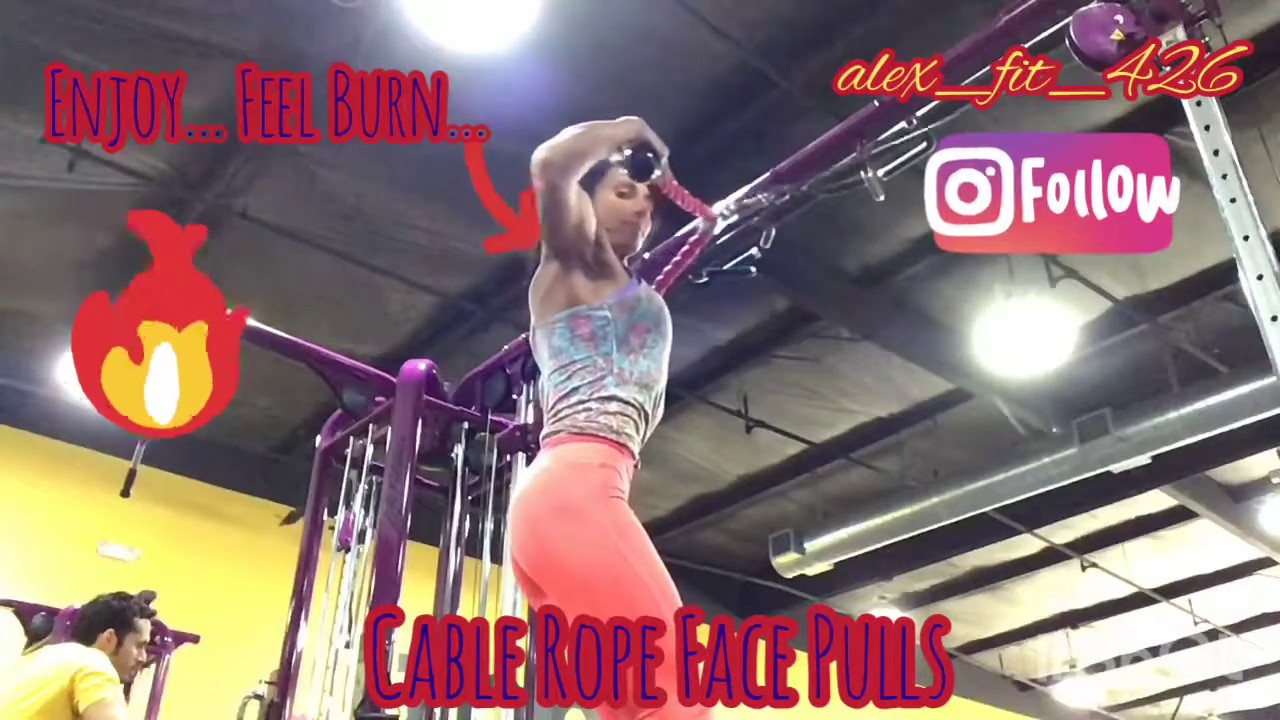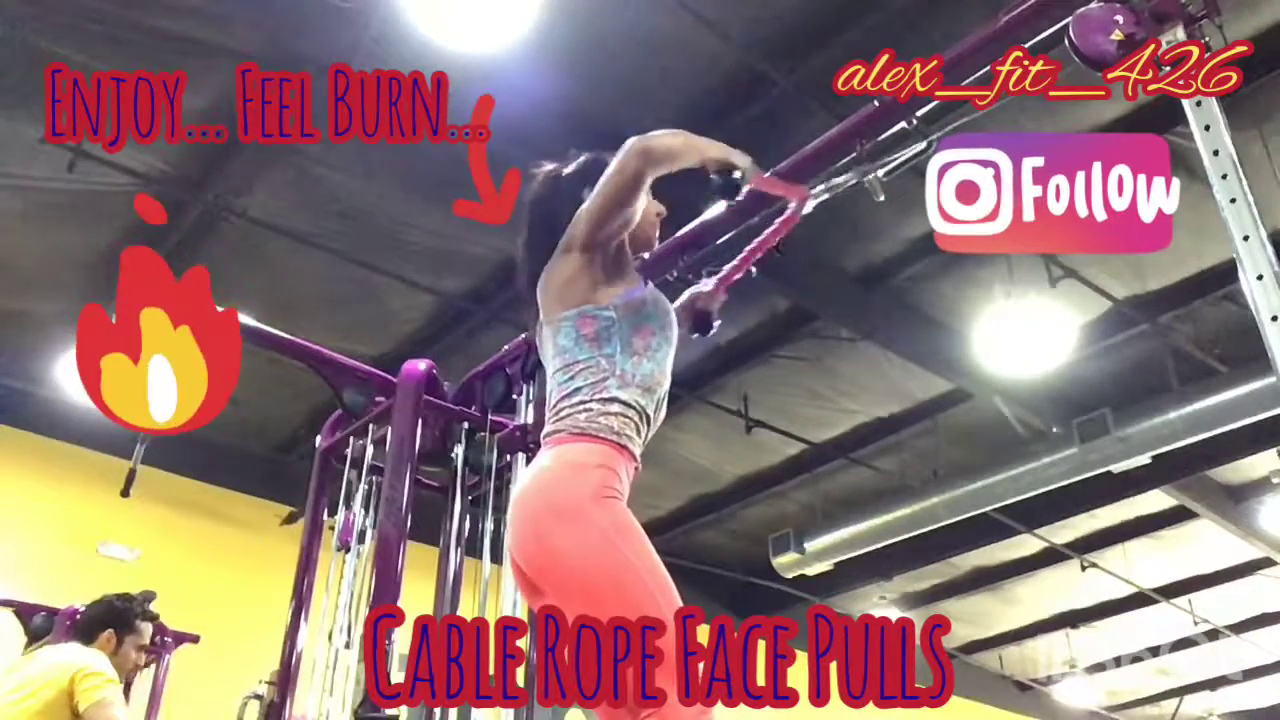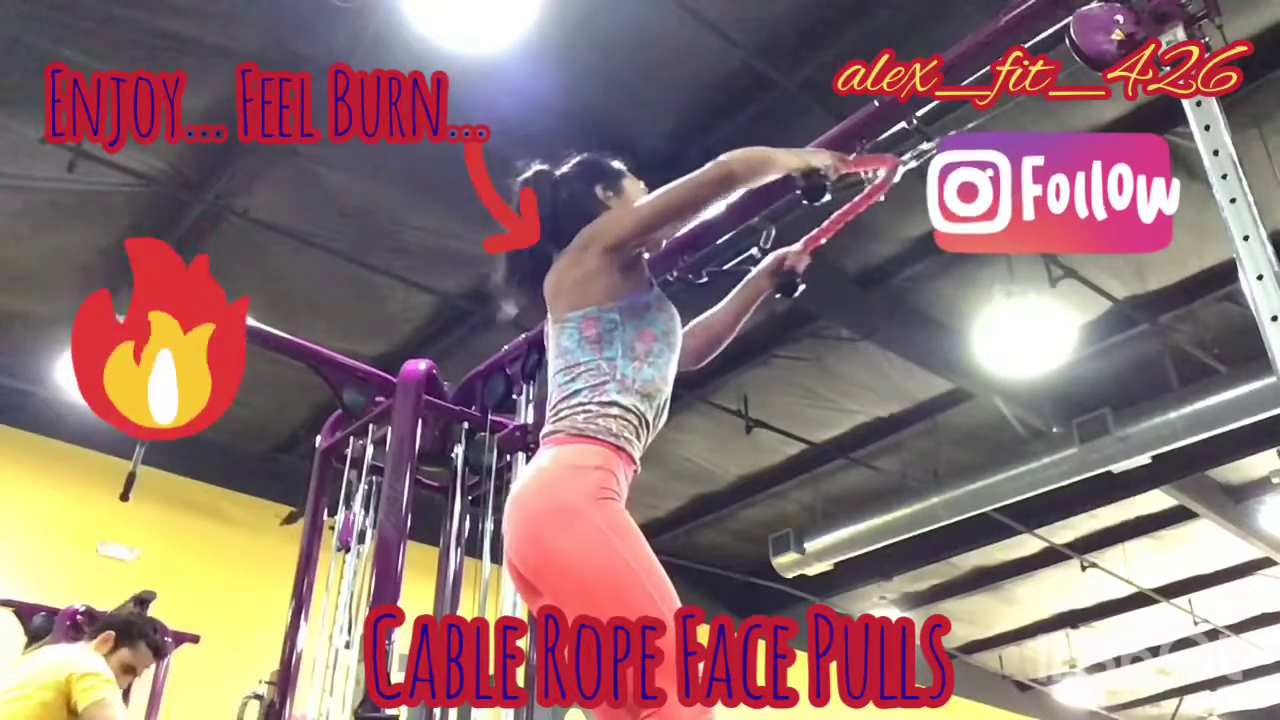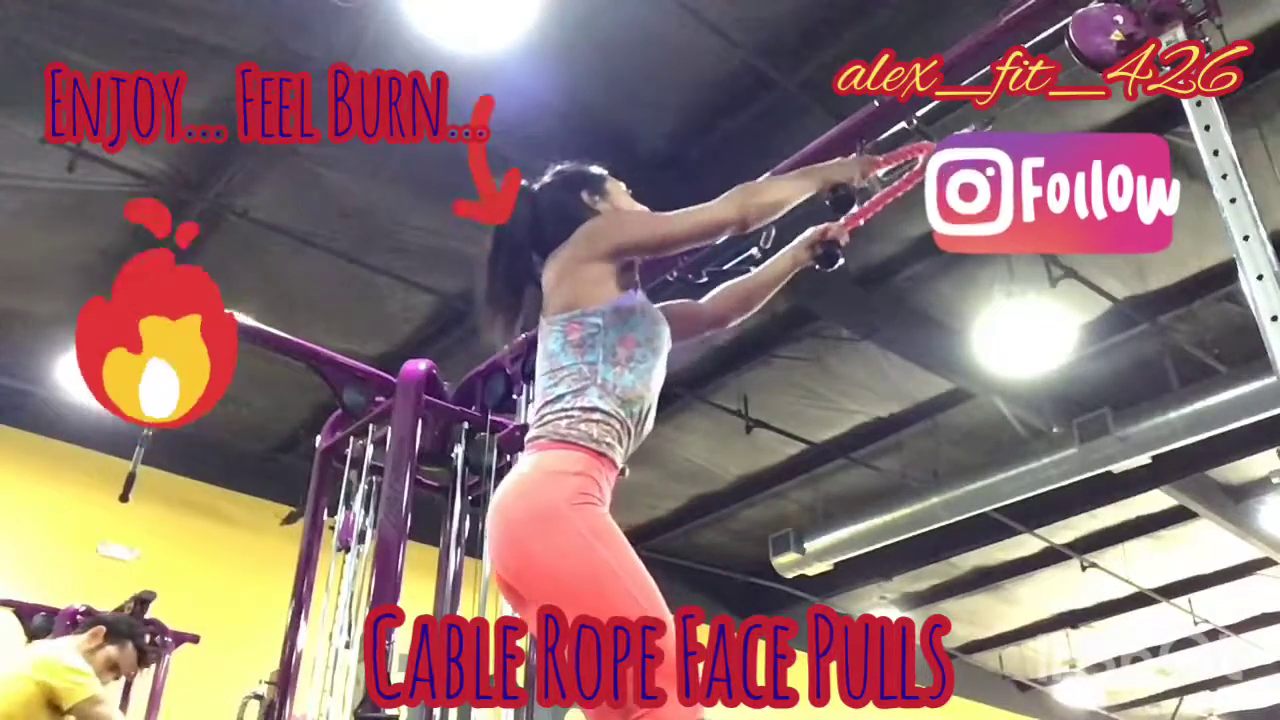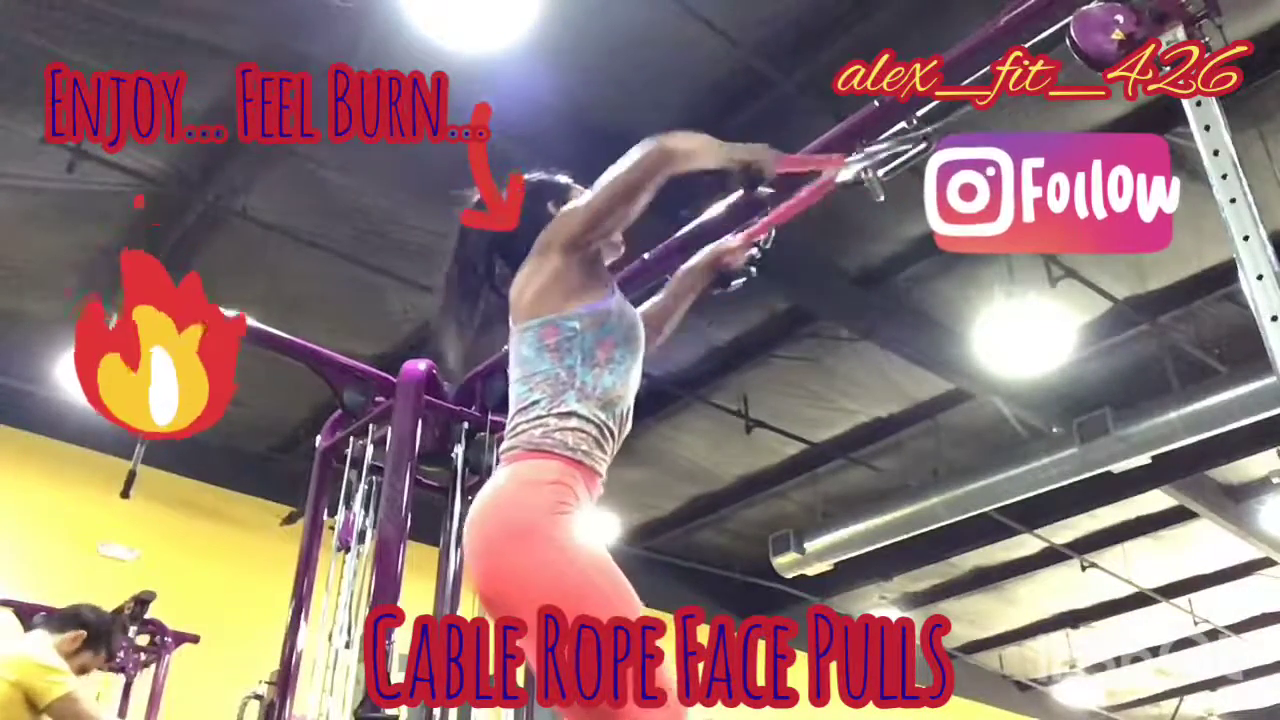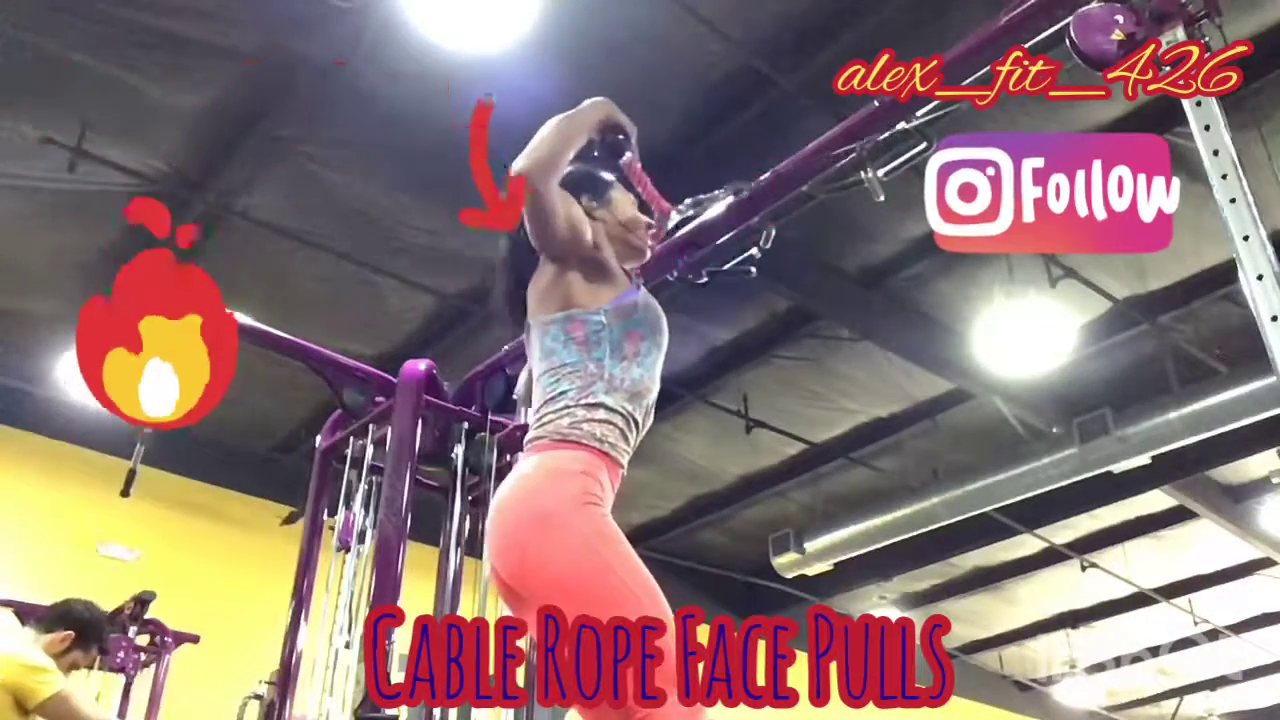
dt=0.5s
person 1, frame 1
left shoulder: (593, 295)
right shoulder: (574, 255)
right elbow: (550, 163)
left wrist: (637, 314)
right wrist: (626, 132)
left hip: (560, 501)
right hip: (574, 491)
person 1, frame 2
left shoulder: (591, 287)
right shoulder: (587, 249)
left elbow: (631, 364)
right elbow: (642, 153)
left wrist: (684, 311)
right wrist: (723, 155)
left hip: (557, 501)
right hip: (575, 491)
person 1, frame 3
left shoulder: (587, 286)
right shoulder: (599, 244)
left elbow: (690, 347)
right elbow: (725, 171)
left wrist: (767, 275)
right wrist: (804, 159)
left hip: (554, 502)
right hip: (570, 493)
person 1, frame 4
left shoulder: (620, 307)
right shoulder: (592, 242)
left elbow: (714, 310)
right elbow: (736, 211)
left wrist: (804, 249)
right wrist: (826, 174)
left hip: (541, 508)
right hip: (554, 499)
person 1, frame 5
left shoulder: (566, 300)
right shoulder: (560, 251)
left elbow: (627, 342)
right elbow: (661, 153)
left wrist: (704, 267)
right wrist: (745, 156)
left hip: (524, 522)
right hip: (529, 513)
person 1, frame 6
left shoulder: (576, 294)
right shoulder: (575, 256)
right elbow: (530, 175)
right wrist: (591, 114)
left hip: (540, 510)
right hip: (556, 501)
